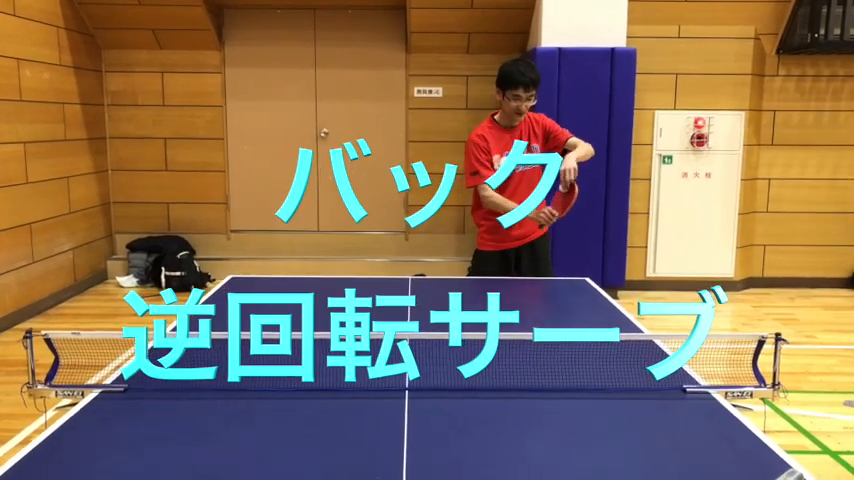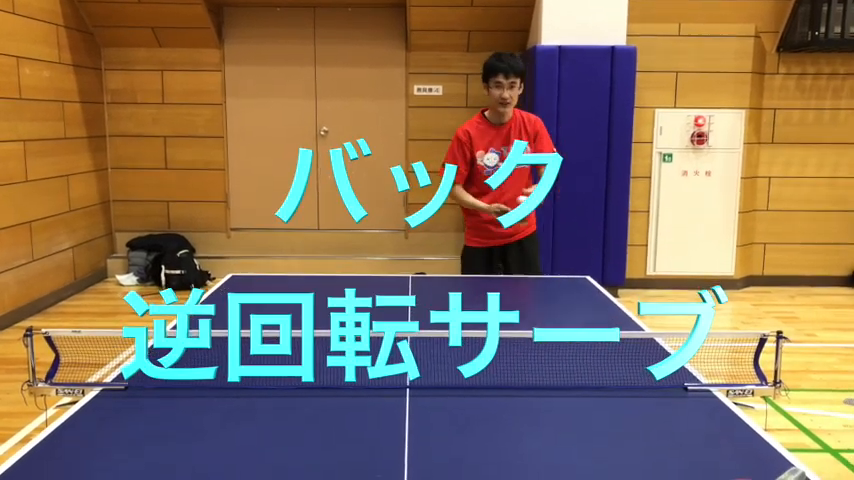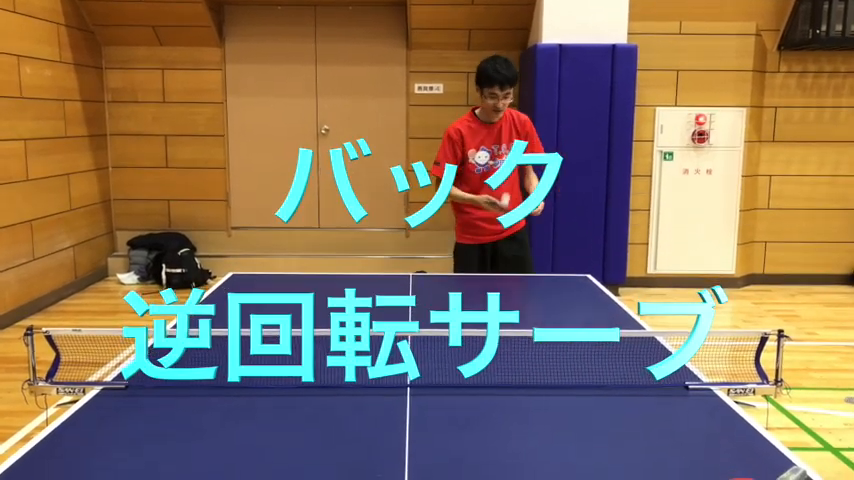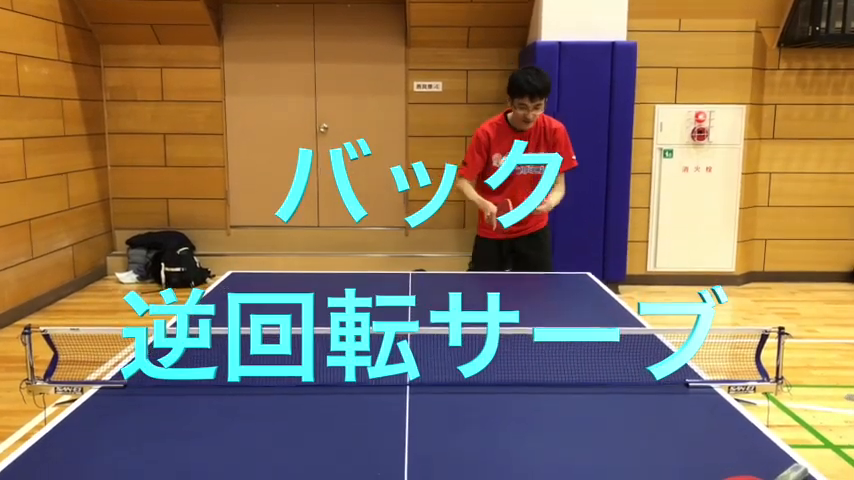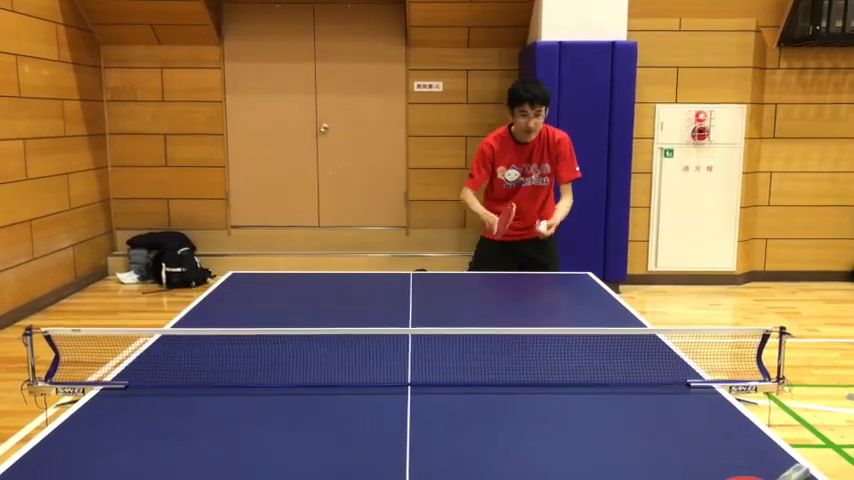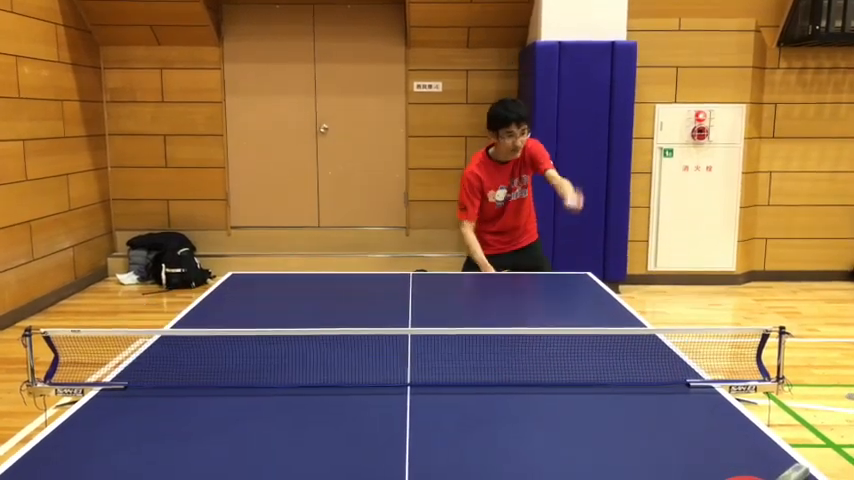
dt=0.4s
person 1, frame 1
left shoulder: (540, 125)
right shoulder: (480, 138)
left elbow: (587, 149)
right elbow: (486, 196)
left wrist: (572, 155)
right wrist: (530, 213)
left hip: (534, 237)
right hip: (493, 242)
person 1, frame 2
left shoulder: (533, 125)
right shoulder: (467, 134)
right elbow: (454, 188)
right wrist: (487, 208)
left hip: (523, 235)
right hip: (480, 238)
person 1, frame 3
left shoulder: (522, 124)
right shoulder: (458, 132)
left elbow: (528, 171)
right wrist: (477, 200)
left hip: (513, 231)
right hip: (471, 235)
person 1, frame 4
left shoulder: (555, 131)
right shoulder: (488, 132)
left elbow: (560, 184)
right elbow: (463, 181)
left wrist: (549, 203)
right wrist: (483, 204)
left hip: (534, 230)
right hip: (492, 231)
person 1, frame 5
left shoulder: (559, 142)
right shoulder: (492, 145)
left elbow: (566, 194)
right elbow: (467, 192)
left wrist: (554, 221)
right wrist: (487, 217)
left hip: (540, 235)
right hip: (499, 235)
person 1, frame 6
left shoulder: (531, 150)
right shoulder: (475, 173)
left elbow: (556, 179)
right elbow: (466, 227)
left wrist: (569, 195)
right wrist: (485, 267)
left hip: (526, 243)
right hip: (488, 249)
